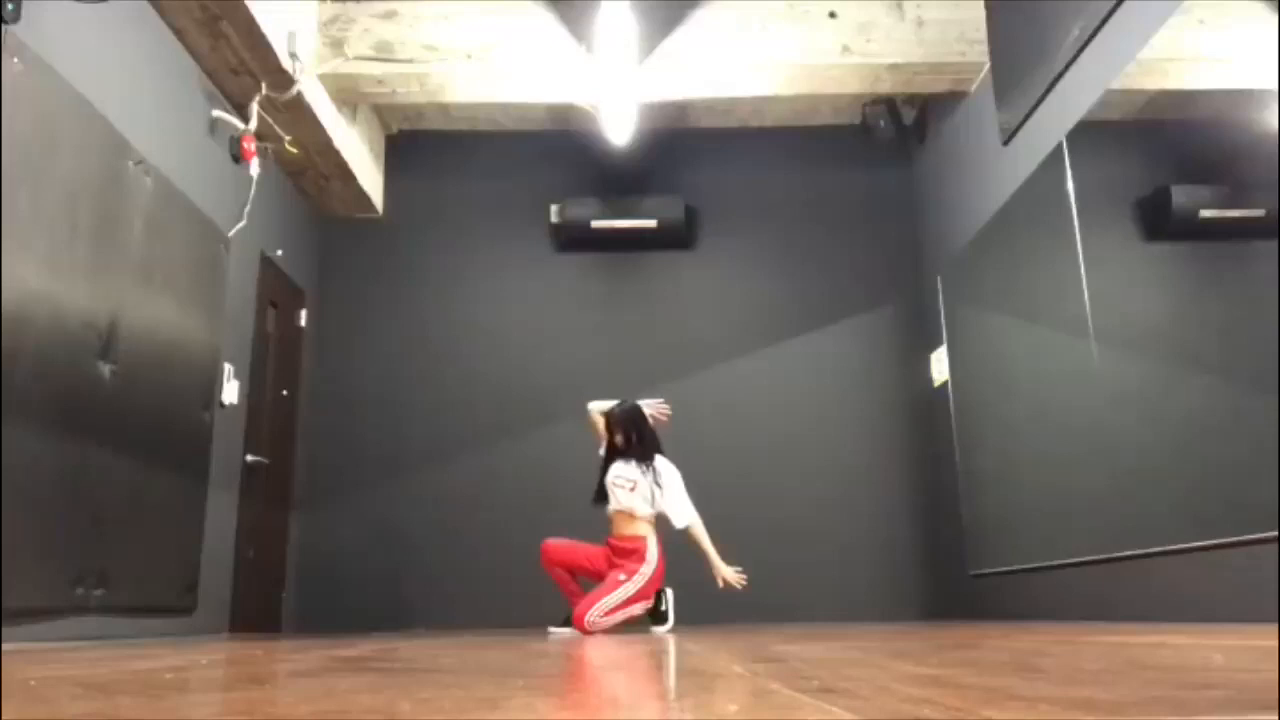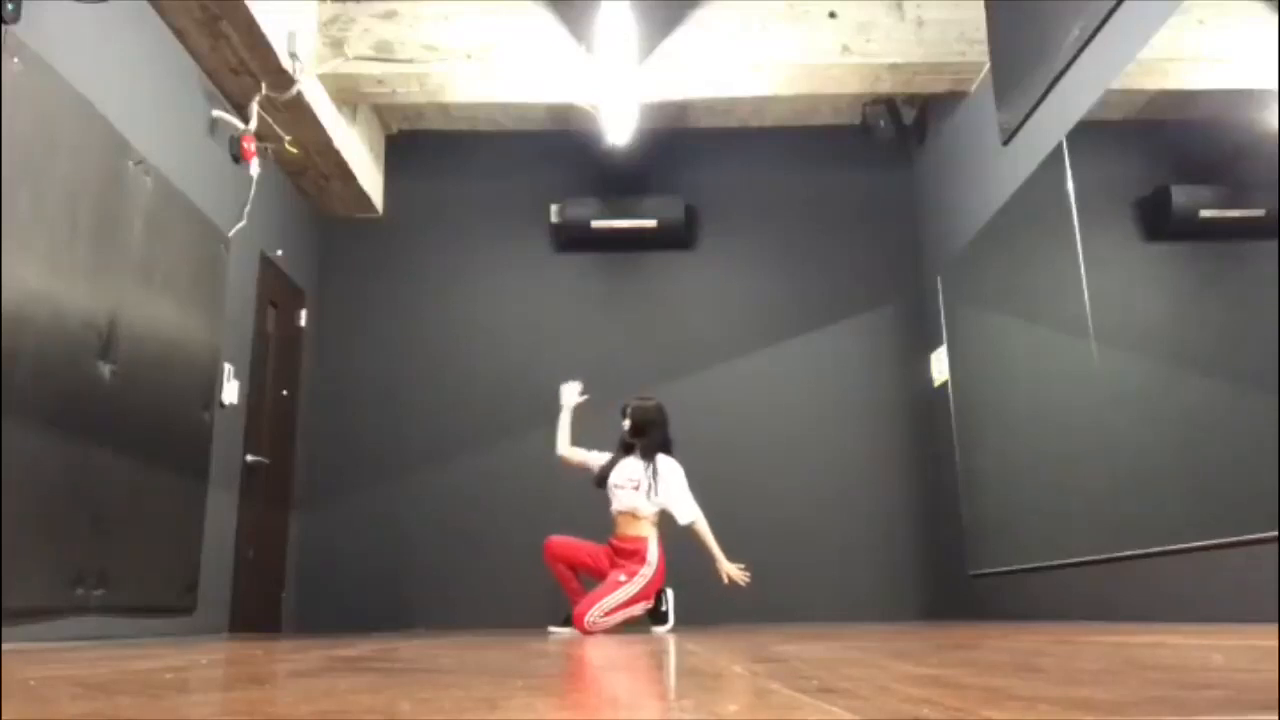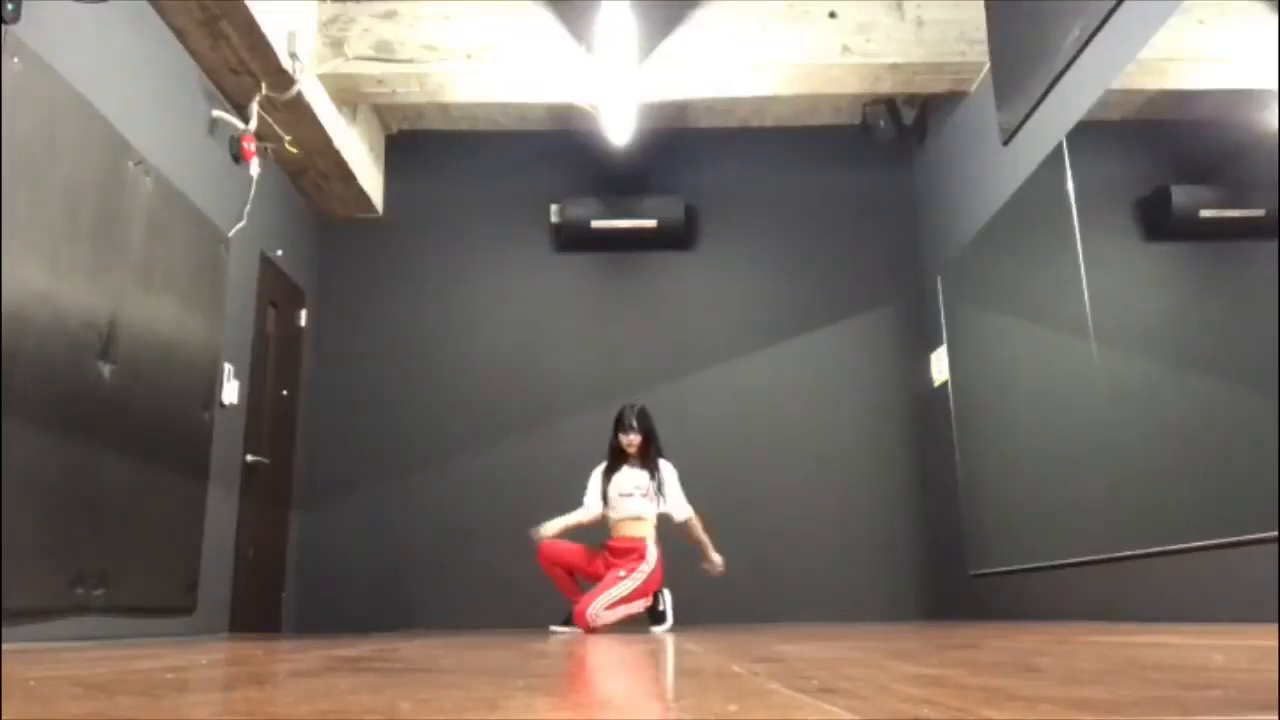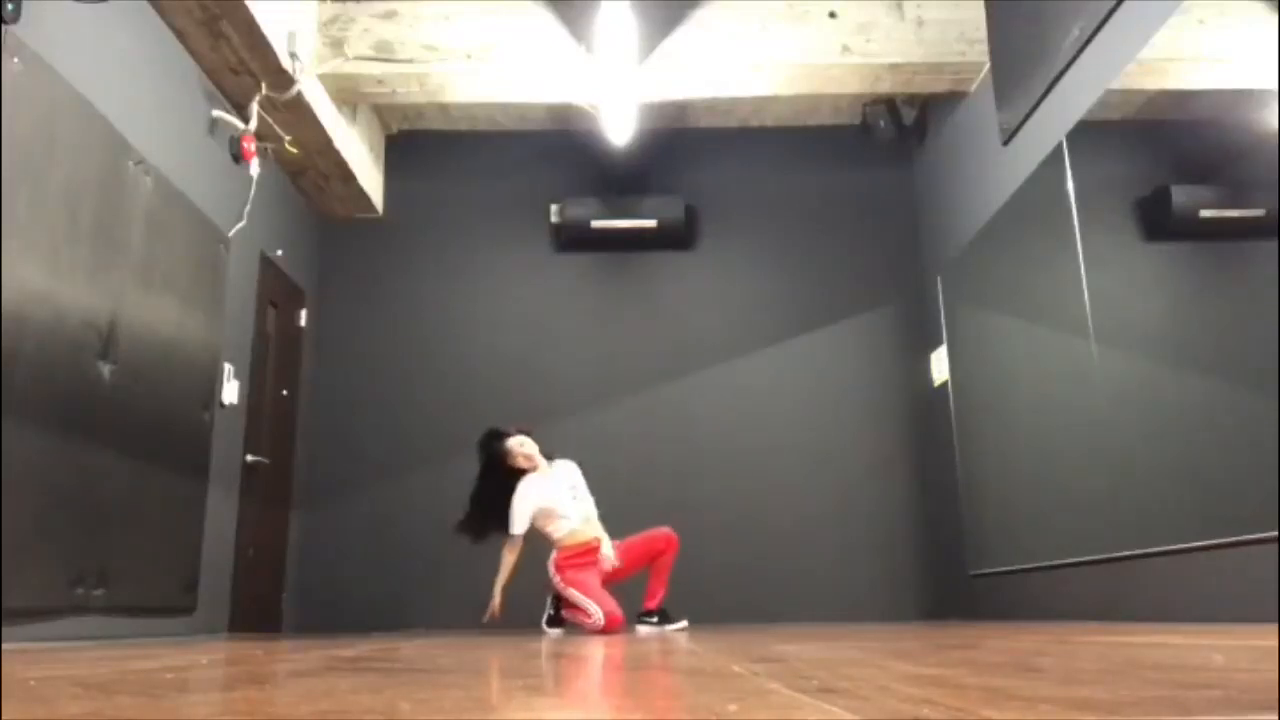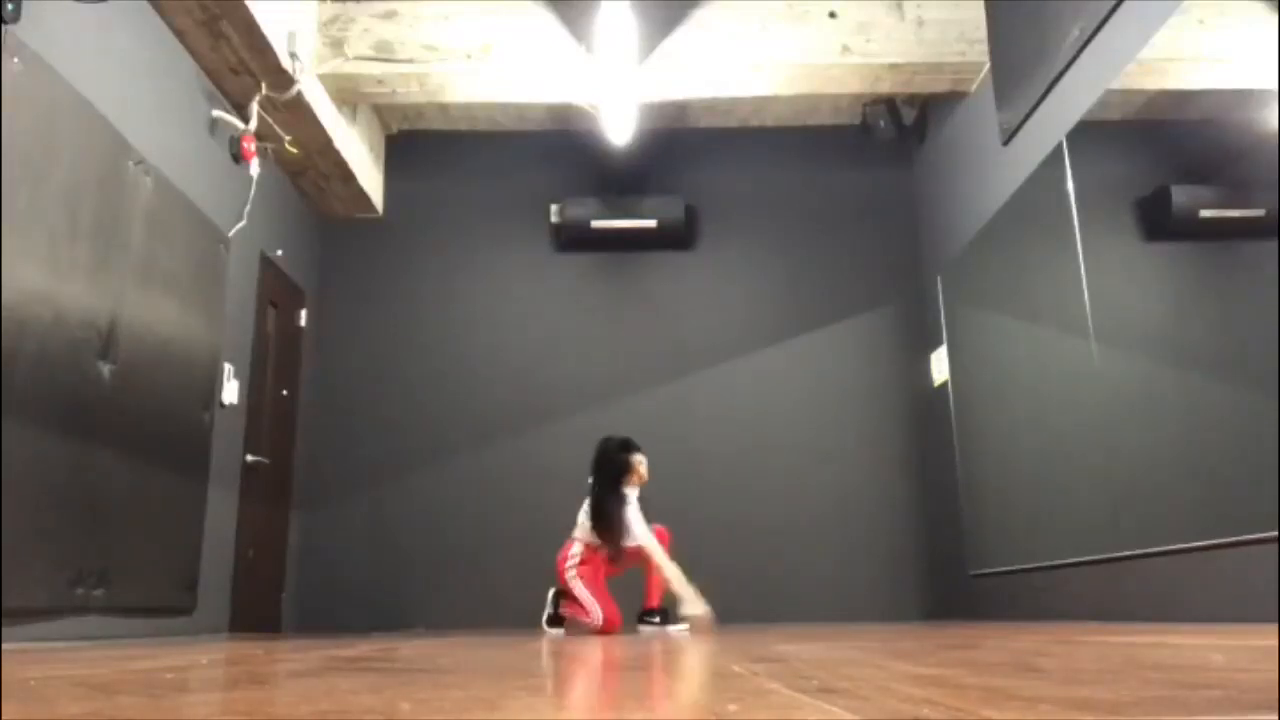
dt=1s
person 1, frame 1
left shoulder: (660, 468)
right shoulder: (616, 458)
left elbow: (689, 517)
right elbow: (593, 409)
left wrist: (717, 563)
right wrist: (638, 409)
left hip: (643, 559)
right hip: (613, 553)
left knee: (585, 621)
right knee: (551, 550)
left ankle: (651, 602)
right ankle: (581, 607)
person 1, frame 2
left shoulder: (665, 467)
right shoulder: (616, 461)
left elbow: (693, 514)
right elbow: (564, 452)
left wrist: (721, 559)
right wrist: (567, 406)
left hip: (644, 560)
right hip: (615, 553)
left knee: (586, 621)
left ankle: (652, 603)
right ankle: (581, 608)
person 1, frame 3
left shoulder: (661, 469)
right shoulder: (604, 471)
left elbow: (684, 514)
right elbow: (591, 512)
left wrist: (709, 551)
right wrist: (556, 524)
left hip: (643, 559)
right hip: (609, 556)
left knee: (587, 618)
right knee: (548, 549)
left ankle: (651, 602)
right ankle: (580, 610)
person 1, frame 4
left shoulder: (566, 468)
right shoulder: (525, 492)
right elbow: (513, 546)
left wrist: (606, 540)
right wrist: (497, 592)
left hip: (601, 554)
right hip: (571, 566)
left knee: (666, 538)
right knee: (612, 620)
left ankle: (650, 614)
right ankle: (561, 608)
person 1, frame 5
right shoulder: (622, 504)
right elbow: (656, 555)
right wrist: (689, 597)
left hip: (604, 550)
right hip: (579, 562)
left knee: (660, 533)
right knee: (610, 624)
left ankle: (652, 613)
right ankle: (561, 605)
